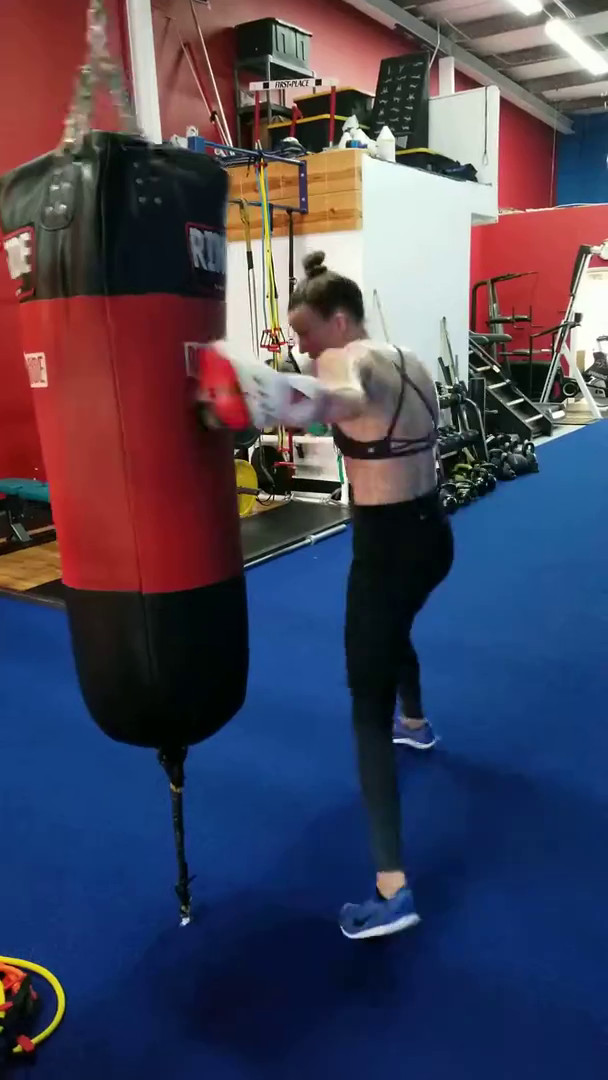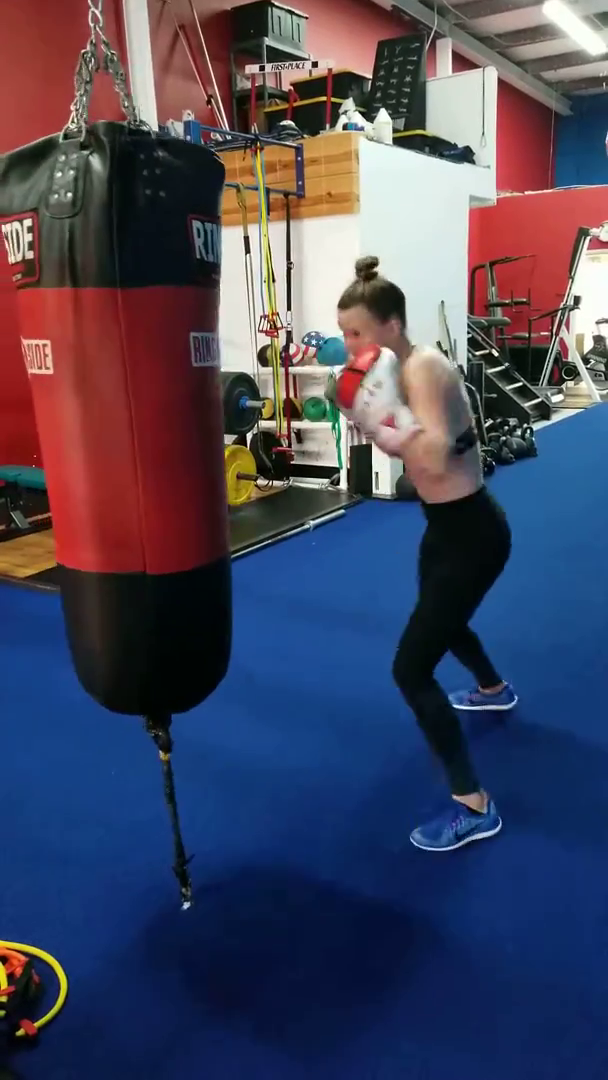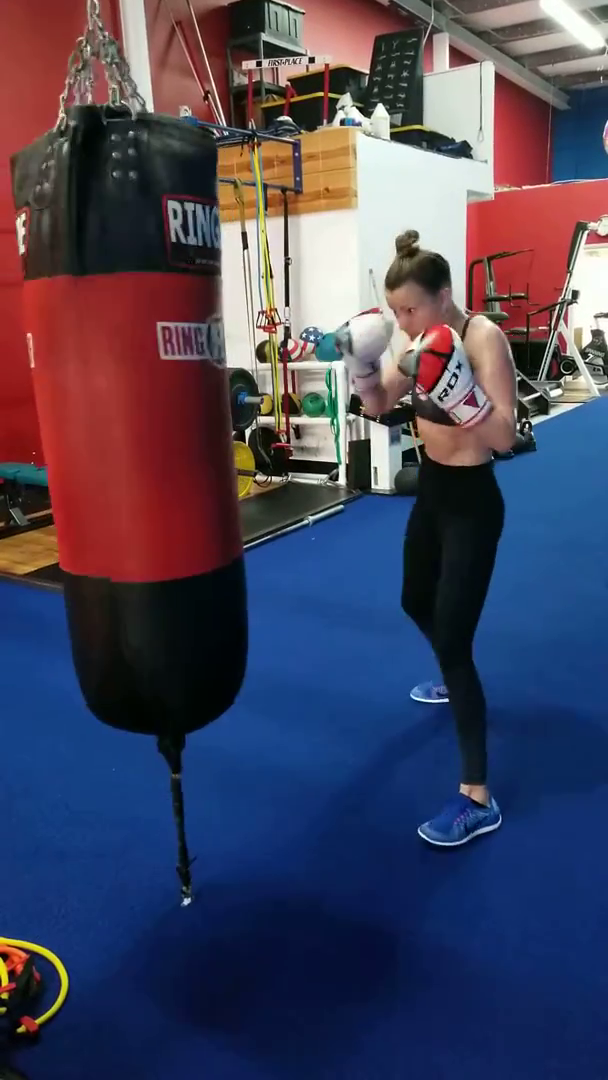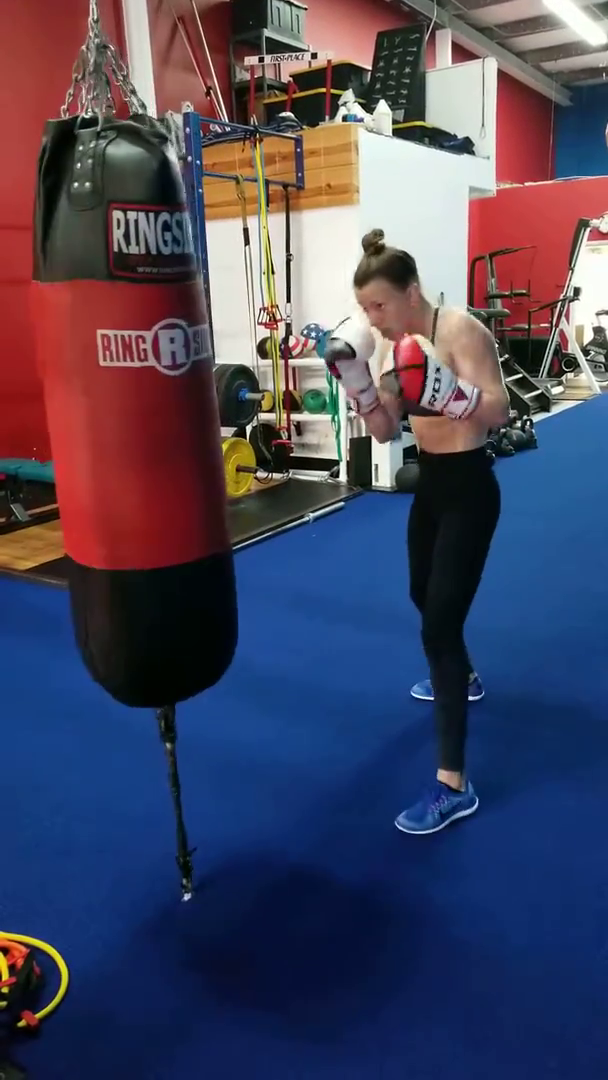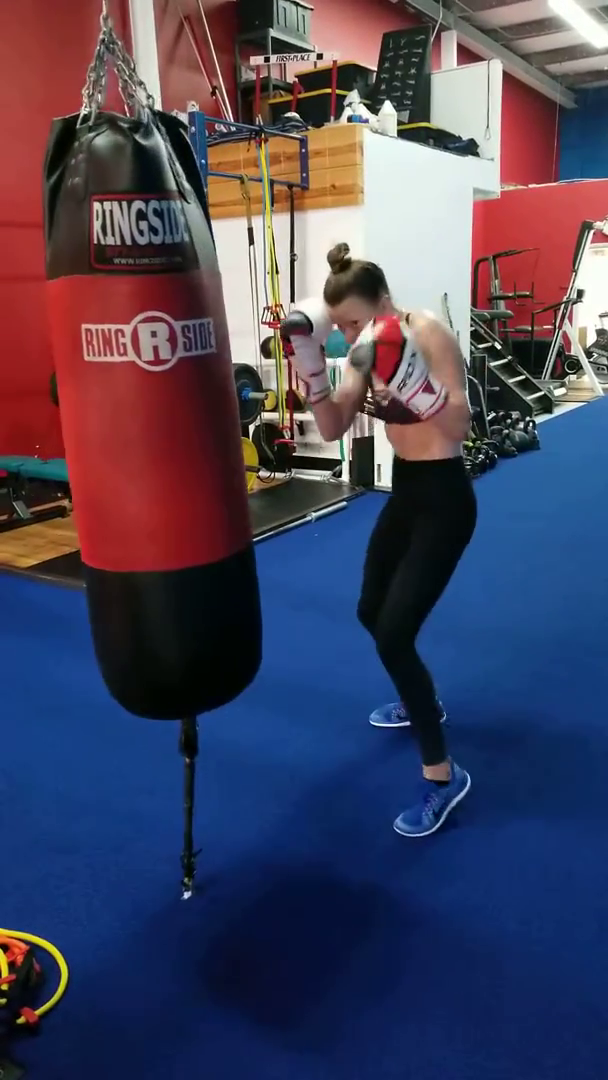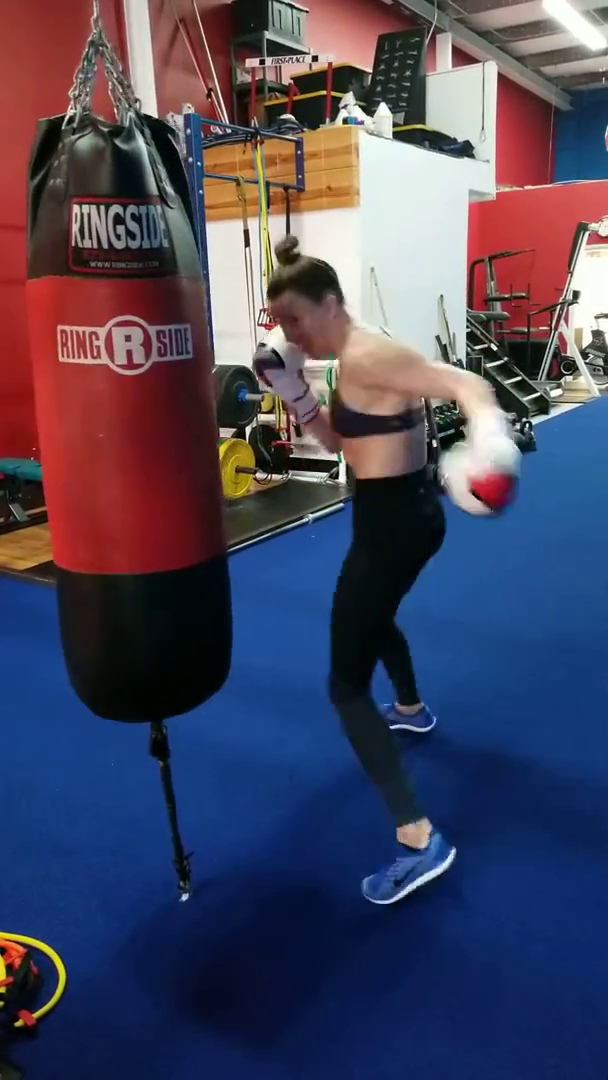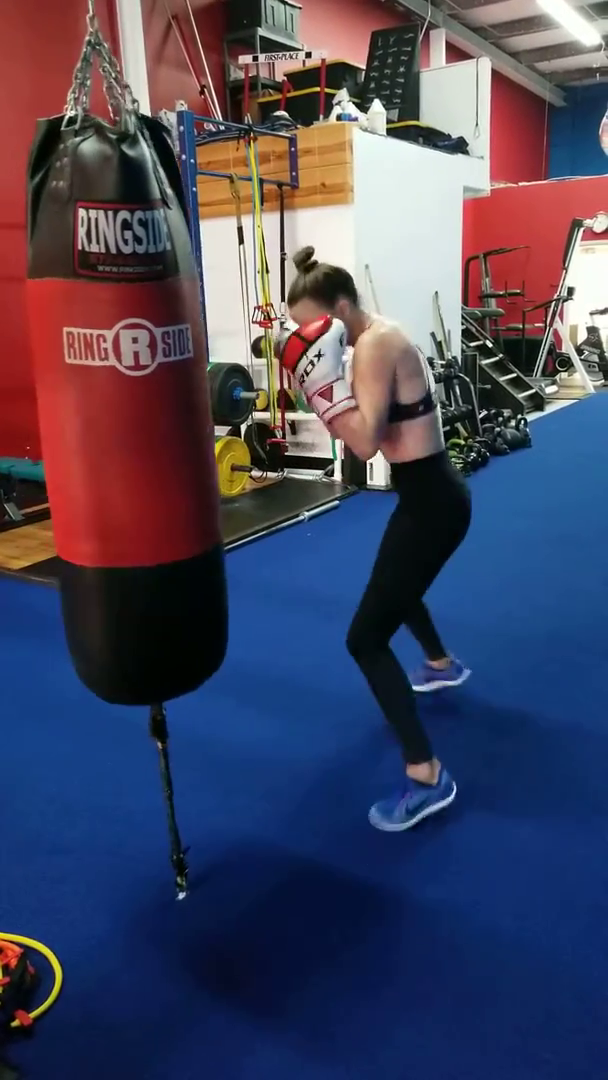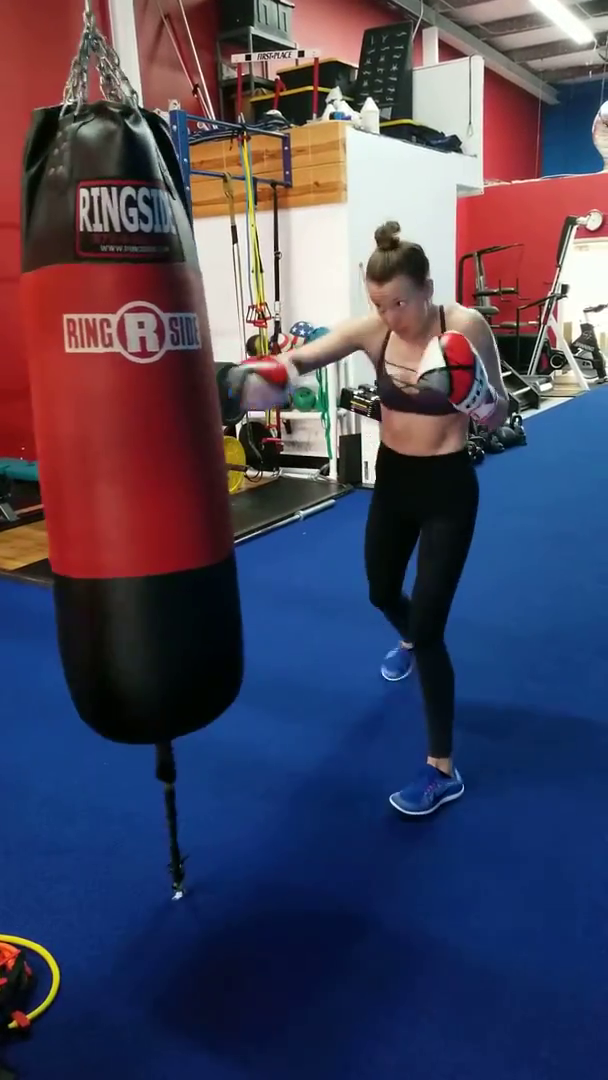
dt=0.5s
person 1, frame 1
left shoulder: (357, 358)
right shoulder: (409, 361)
left elbow: (345, 393)
left wrist: (273, 386)
left hip: (388, 547)
right hip: (431, 535)
left knee: (368, 715)
right knee: (385, 632)
left ankle: (390, 889)
right ankle: (415, 718)
person 1, frame 2
left shoulder: (423, 369)
right shoulder: (412, 364)
left elbow: (433, 465)
right elbow: (417, 445)
left hip: (470, 534)
right hip: (453, 525)
left knee: (410, 669)
right knee: (438, 617)
left ankle: (473, 805)
right ankle: (493, 689)
person 1, frame 3
left shoulder: (484, 339)
right shoulder: (419, 341)
left elbow: (504, 435)
right elbow: (382, 406)
left wrist: (456, 387)
right wrist: (362, 368)
left hip: (470, 501)
right hip: (432, 489)
left knee: (451, 641)
right knee: (415, 601)
left ankle: (477, 800)
right ankle: (455, 681)
person 1, frame 4
left shoulder: (459, 327)
right shoulder: (400, 344)
left elbow: (497, 413)
right elbow: (383, 429)
left wrist: (441, 384)
right wrist: (354, 376)
left hip: (467, 488)
right hip: (430, 482)
left knee: (438, 628)
right knee: (424, 594)
left ankle: (453, 785)
right ankle: (462, 679)
person 1, frame 5
left shoulder: (431, 334)
right shoulder: (366, 354)
left elbow: (458, 422)
right elbow: (331, 428)
left wrist: (406, 369)
right wrist: (309, 359)
left hip: (445, 499)
right hip: (404, 492)
left knee: (393, 633)
right knee: (372, 613)
left ankle: (441, 776)
right ankle: (421, 701)
person 1, frame 6
left shoulder: (366, 352)
right shoulder: (351, 359)
left elbow: (466, 384)
right elbow: (338, 440)
left wrist: (490, 441)
right wrist: (288, 387)
left hip: (390, 521)
right hip: (403, 512)
left knee: (346, 686)
right knee: (374, 621)
left ankle: (419, 838)
right ankle: (411, 707)
person 1, frame 7
left shoulder: (374, 346)
right shoulder: (377, 341)
left elbow: (363, 438)
right elbow: (374, 428)
left wrist: (323, 377)
right wrist: (318, 374)
left hip: (433, 505)
right hip: (431, 492)
left knee: (365, 640)
right knee: (391, 588)
left ankle: (426, 777)
right ankle: (443, 665)
person 1, frame 8
left shoulder: (467, 325)
right shoulder: (373, 331)
left elbow: (496, 422)
right elbow: (305, 356)
left hip: (448, 488)
right hip: (392, 480)
left knee: (427, 624)
right knee: (381, 592)
left ankle: (442, 769)
right ankle: (410, 642)
